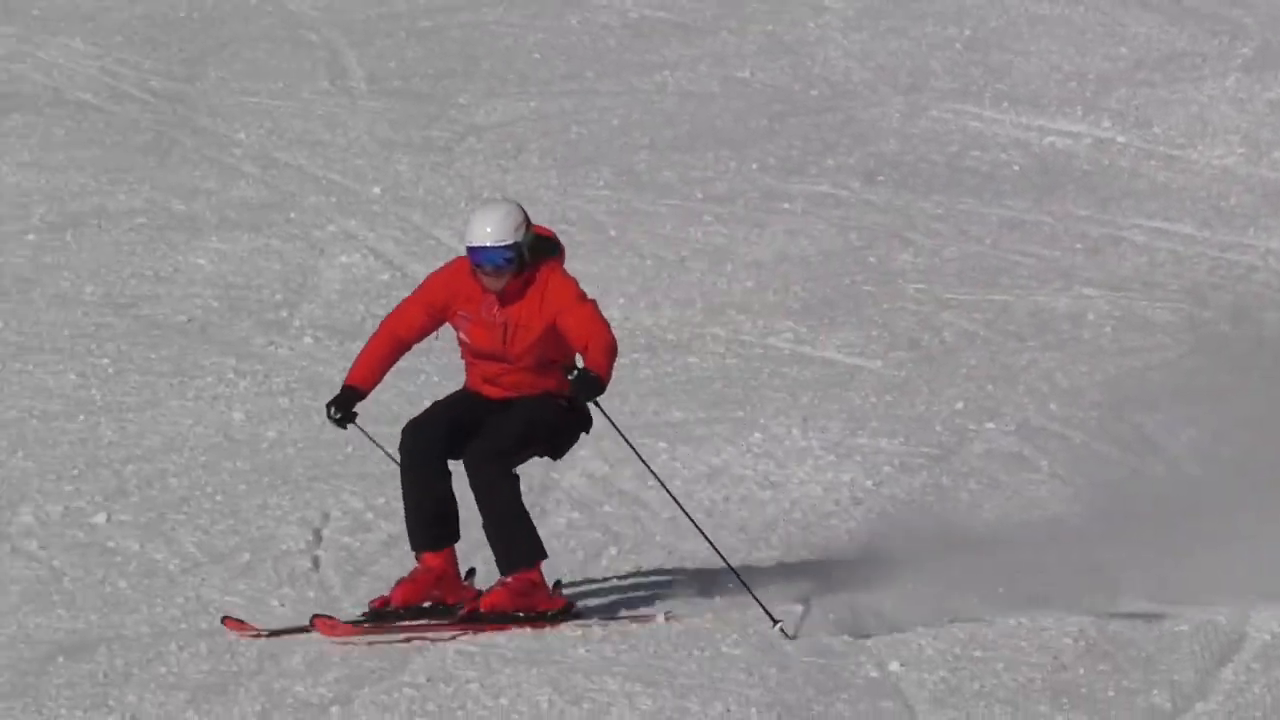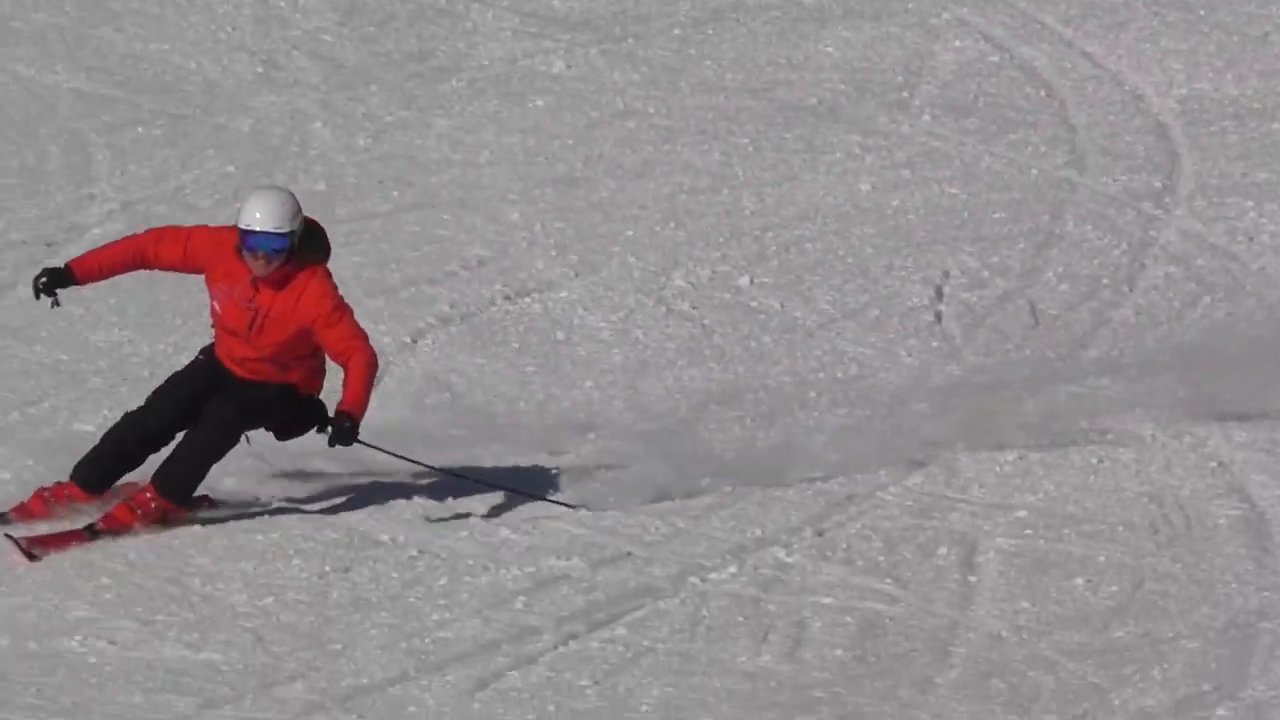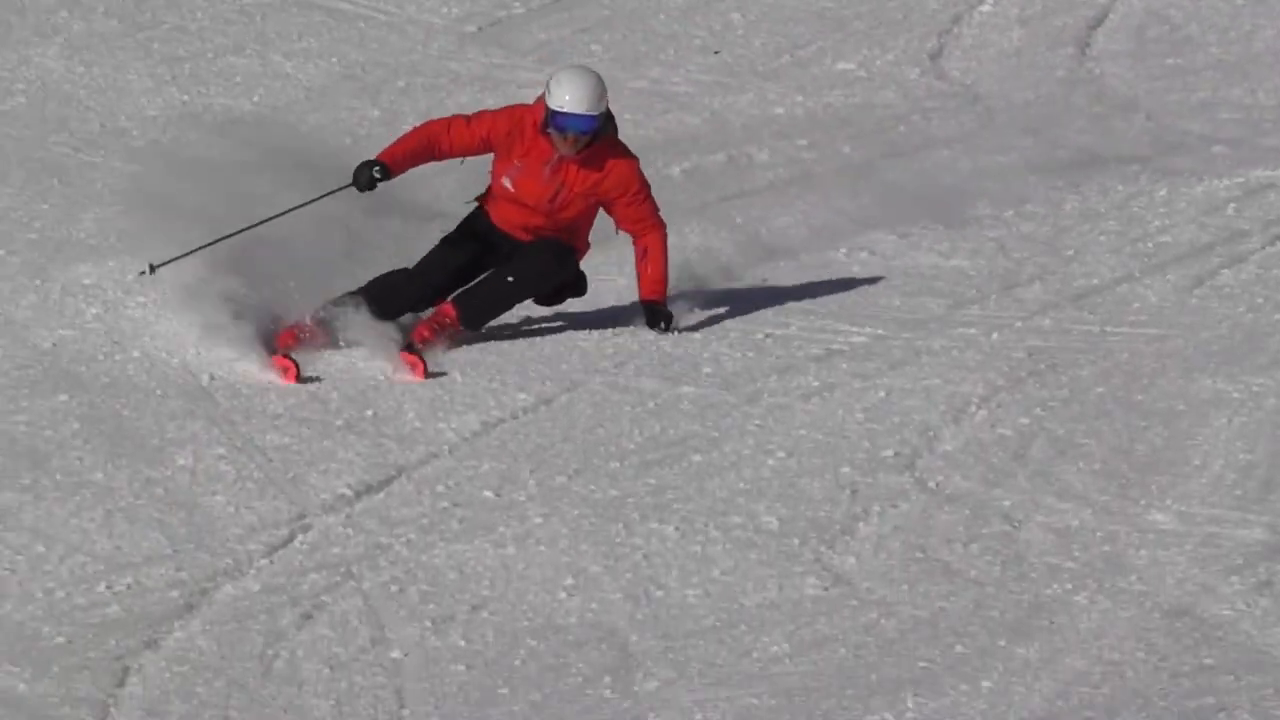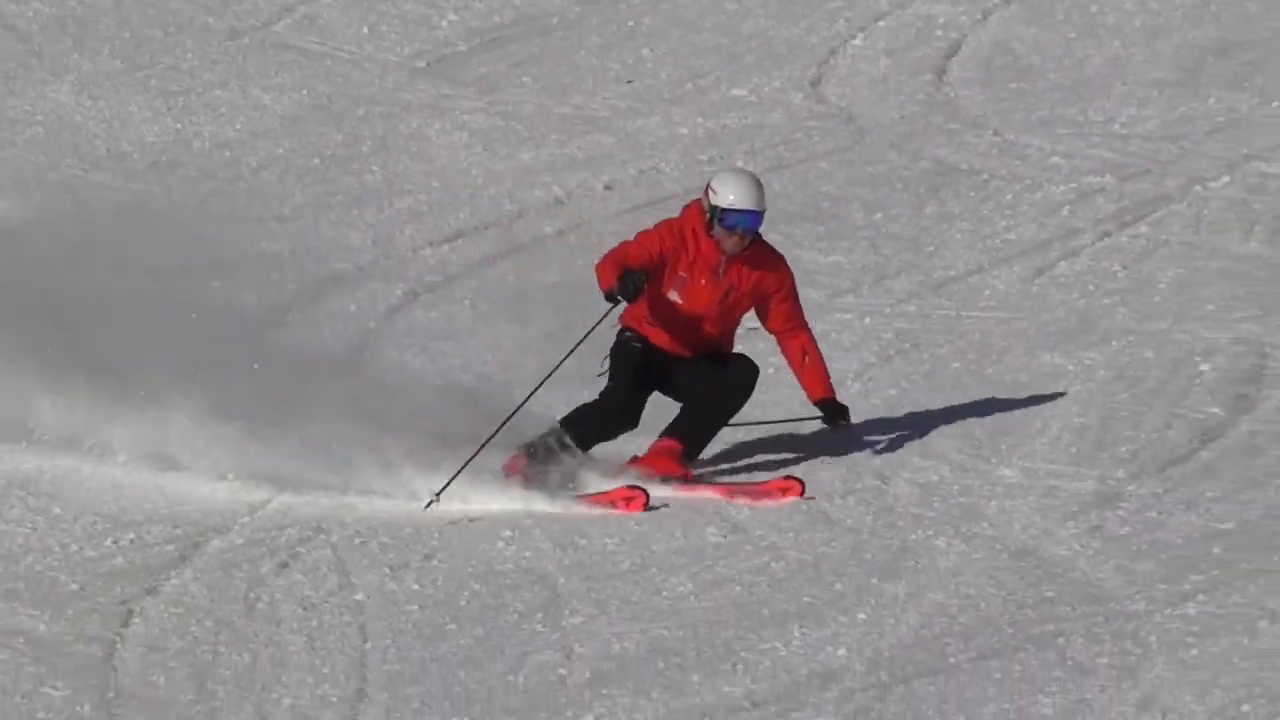
dt=0.4s
person 1, frame 1
left shoulder: (552, 284)
right shoulder: (456, 280)
left elbow: (598, 337)
right elbow: (400, 329)
left wrist: (595, 375)
right wrist: (354, 389)
left hip: (547, 402)
right hip: (485, 397)
left knee: (485, 456)
right knee: (418, 440)
left ankle: (526, 583)
right ankle: (433, 572)
person 1, frame 2
left shoulder: (314, 291)
right shoulder: (221, 247)
left elbow: (359, 354)
right elbow: (151, 245)
left wrist: (349, 414)
right wrist: (72, 272)
left hip: (282, 390)
right hip: (225, 365)
left knee: (223, 416)
right knee: (151, 419)
left ankle: (158, 498)
right ankle: (74, 491)
person 1, frame 3
left shoulder: (615, 168)
right shoulder: (516, 125)
left elbow: (649, 230)
right elbow: (442, 134)
left wrist: (654, 298)
right wrist: (388, 161)
left hip: (548, 247)
right hip: (492, 226)
left knee: (549, 265)
right knee: (428, 280)
left ankle: (448, 320)
person 1, frame 4
left shoulder: (769, 267)
right shoulder: (673, 236)
left elbow: (791, 330)
right elbow: (612, 263)
left wrist: (823, 396)
right wrist: (623, 280)
left hip: (700, 362)
right hip: (644, 344)
left knee: (742, 374)
right knee: (618, 408)
left ankle: (665, 456)
right ankle: (535, 458)
